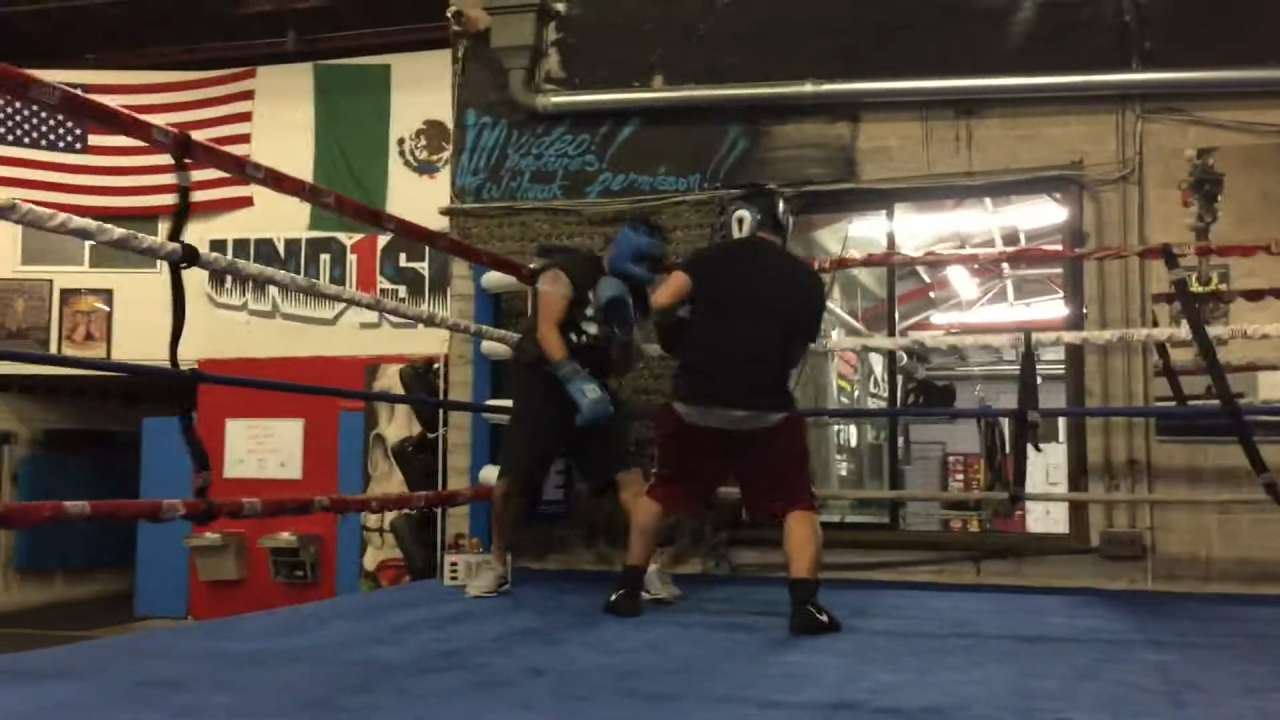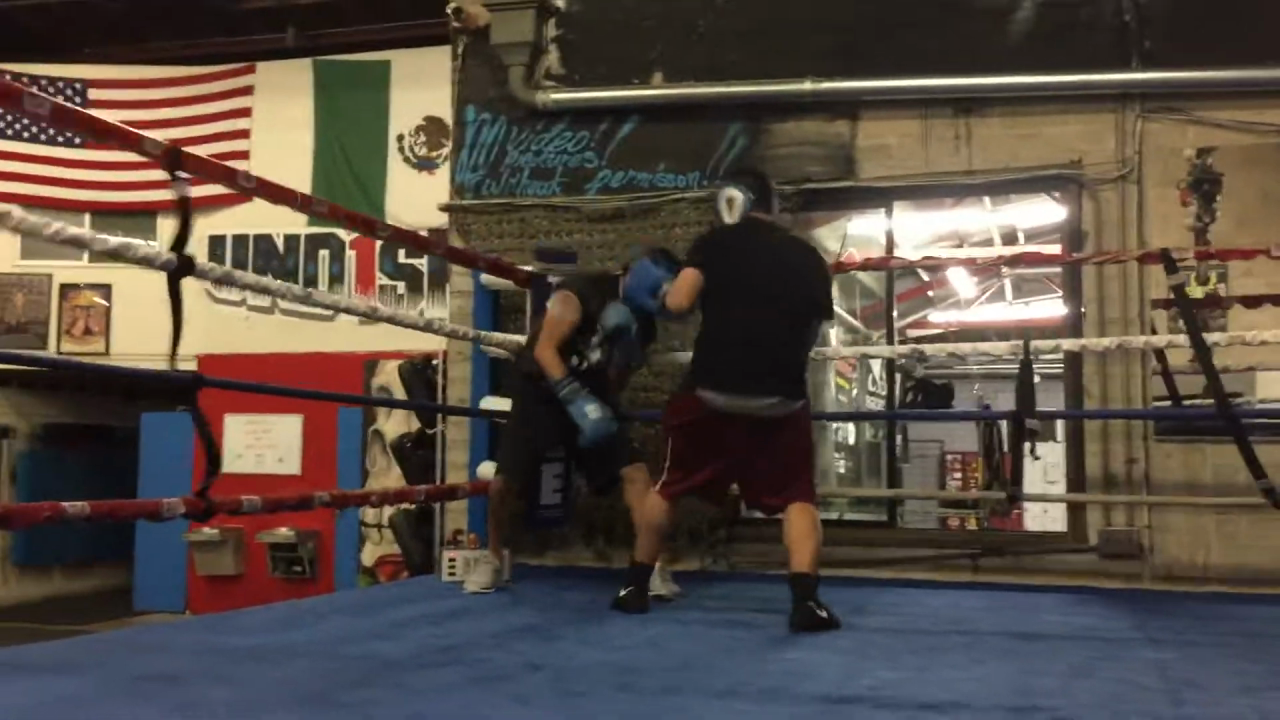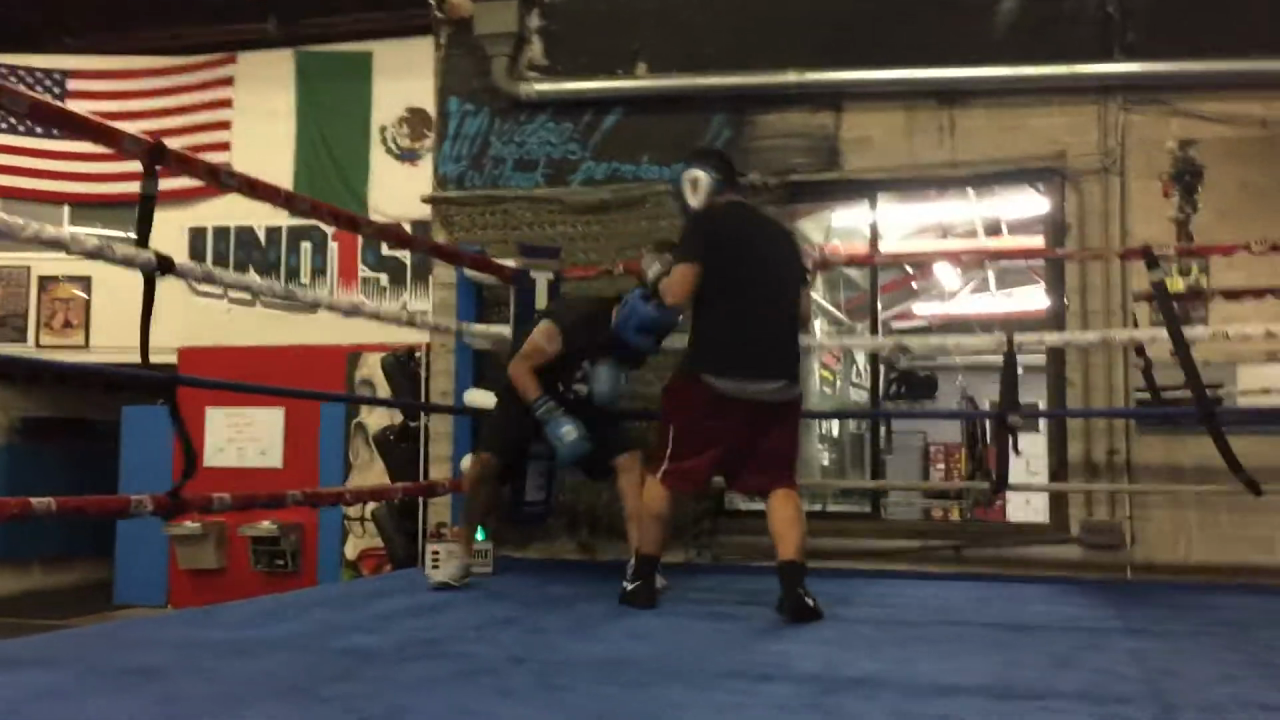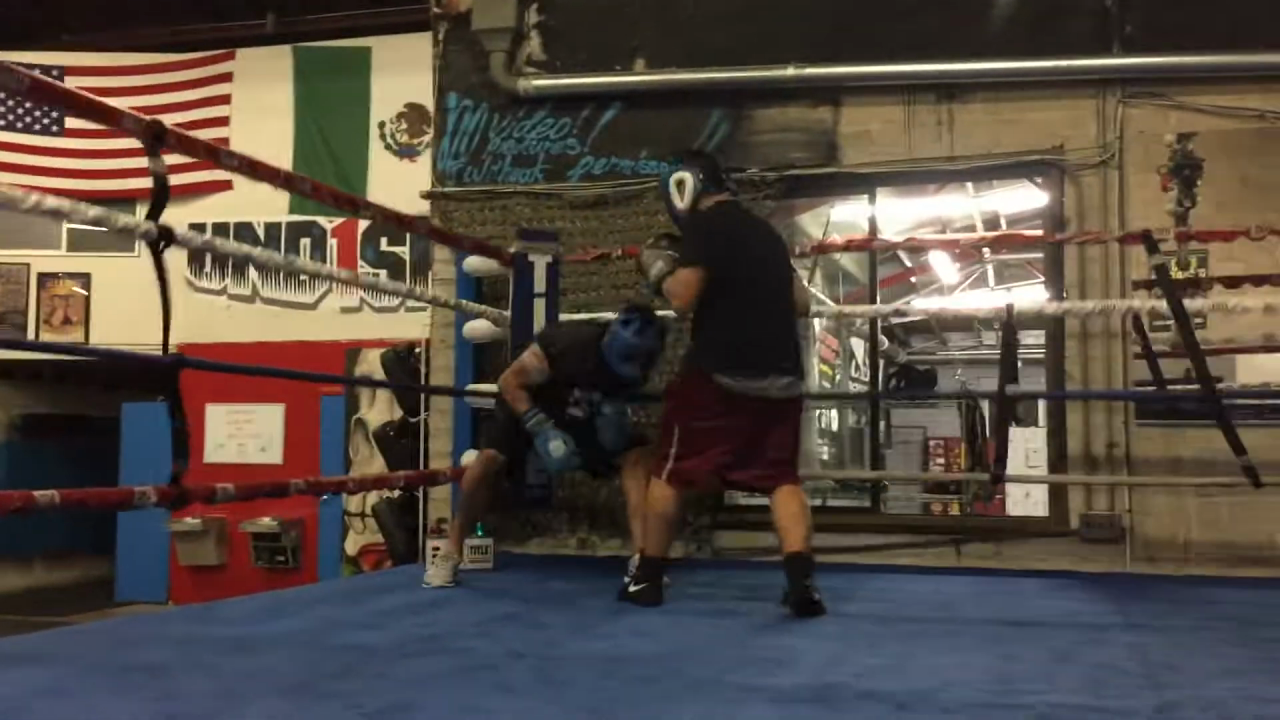
dt=0.1s
person 1, frame 1
left shoulder: (715, 257)
right shoulder: (808, 279)
left elbow: (662, 303)
right elbow: (797, 352)
left hip: (698, 404)
right hip: (768, 412)
left knee: (659, 495)
right knee: (796, 505)
left ankle: (627, 590)
right ankle: (805, 603)
person 1, frame 2
left shoulder: (716, 242)
right shoulder: (810, 259)
left elbow: (676, 303)
right elbow: (811, 334)
left wrist: (662, 286)
left hip: (714, 390)
right hip: (782, 398)
left knee: (667, 487)
right knee: (797, 497)
left ankle: (634, 585)
right ankle: (806, 598)
person 1, frame 3
left shoulder: (706, 224)
right shoulder: (779, 233)
left elbow: (677, 295)
right elbow: (803, 312)
left wrist: (658, 271)
left hip: (714, 376)
right hip: (779, 381)
left knee: (665, 474)
right knee: (778, 482)
left ankle: (643, 579)
right ankle: (794, 586)
person 1, frame 4
left shoulder: (704, 226)
right shoulder: (765, 231)
left elbow: (682, 299)
right elbow: (800, 303)
left wrist: (658, 267)
left hip: (719, 374)
right hip: (781, 377)
left knee: (670, 474)
right knee: (782, 479)
left ankle: (647, 578)
right ankle: (800, 577)
person 2, frame 1
left shoulder: (633, 296)
right shoulder: (570, 268)
left elbow: (620, 366)
right elbow: (545, 329)
left wrist: (622, 320)
right wrist: (575, 379)
left hip: (590, 384)
right hip: (542, 381)
left knee: (629, 472)
right knee: (514, 479)
left ankle: (651, 568)
right ankle: (496, 564)
person 2, frame 2
left shoulder: (640, 323)
right shoulder: (581, 293)
left elbow: (615, 387)
right elbow: (544, 349)
left wrist: (624, 347)
right wrist: (576, 399)
left hip: (591, 399)
right hip: (541, 391)
left knee: (633, 470)
right knee: (508, 477)
left ankle: (652, 566)
right ankle: (492, 559)
person 2, frame 3
left shoulder: (638, 339)
right shoulder: (574, 317)
left elbow: (607, 388)
right elbow: (519, 368)
left wrist: (609, 391)
right wrist: (553, 418)
left hip: (580, 402)
right hip: (531, 391)
left knee: (628, 459)
right knee: (487, 462)
left ankle: (639, 558)
right ankle: (461, 553)
person 2, frame 4
left shoulder: (630, 365)
right shoulder: (565, 343)
right elbow: (509, 383)
left wrist: (614, 414)
right wrist: (544, 431)
left hip: (582, 416)
right hip: (529, 406)
left knee: (636, 455)
right knee: (490, 458)
left ankle: (641, 558)
right ankle: (451, 553)
